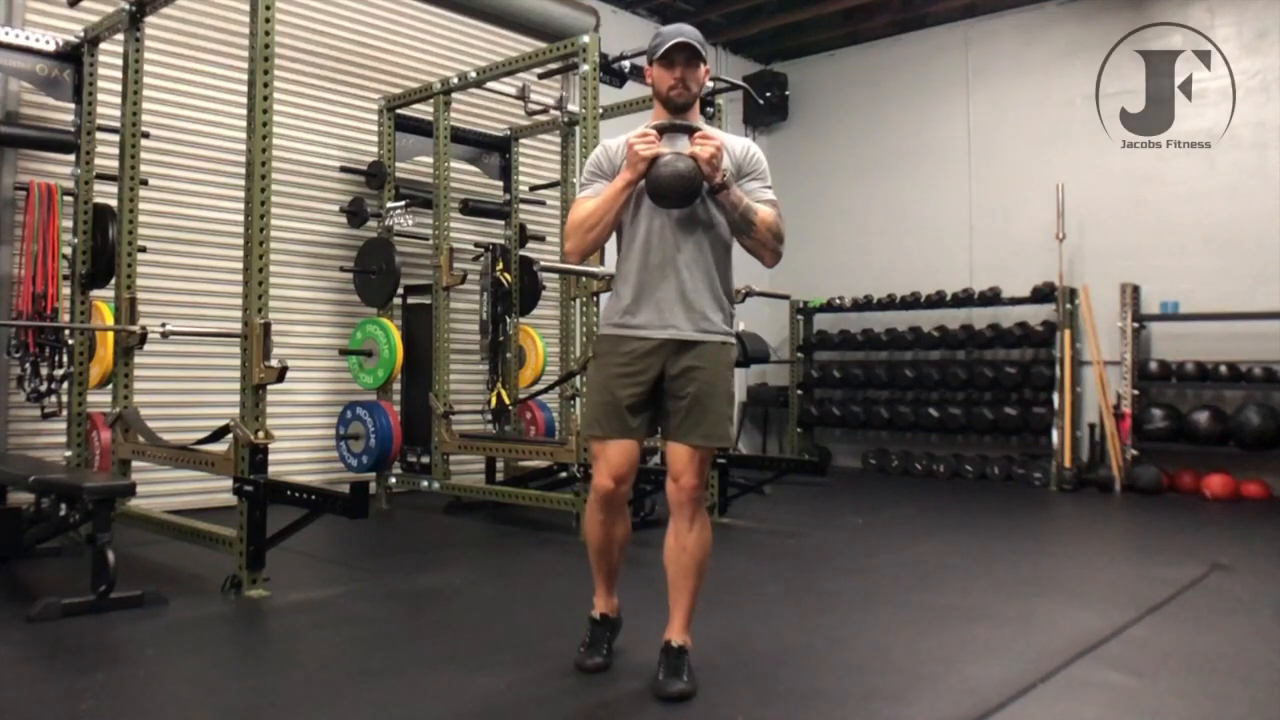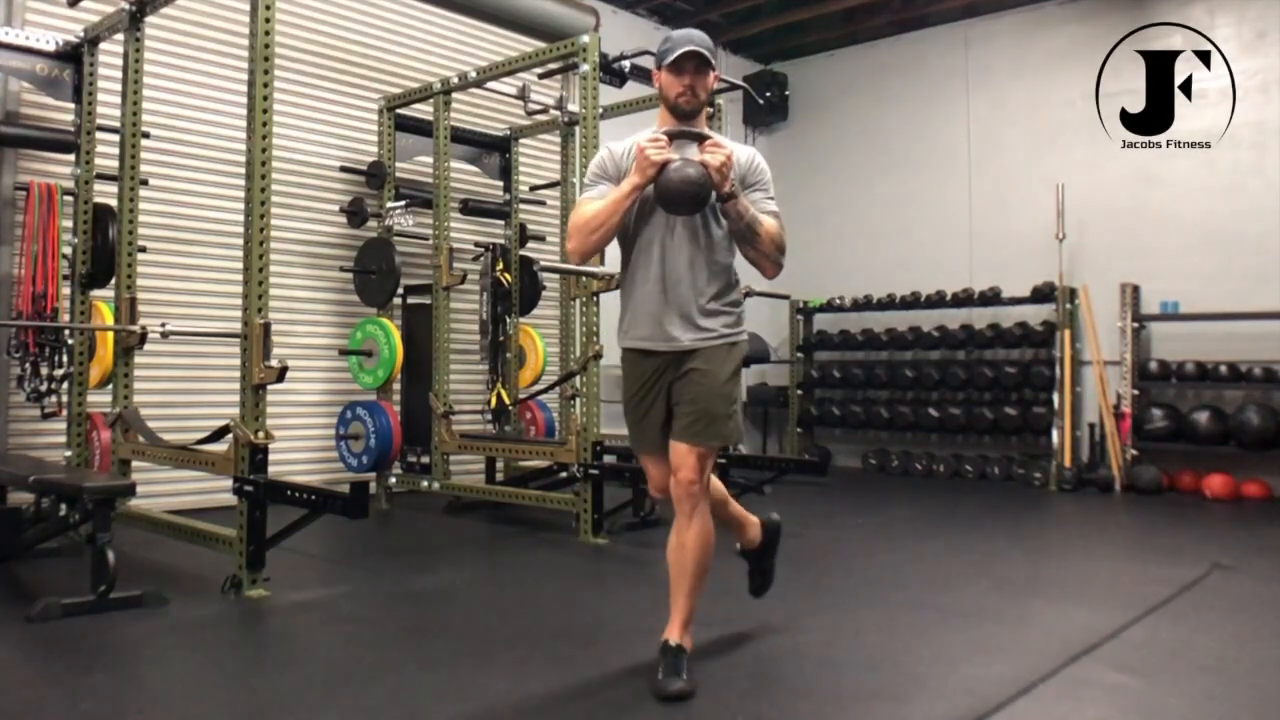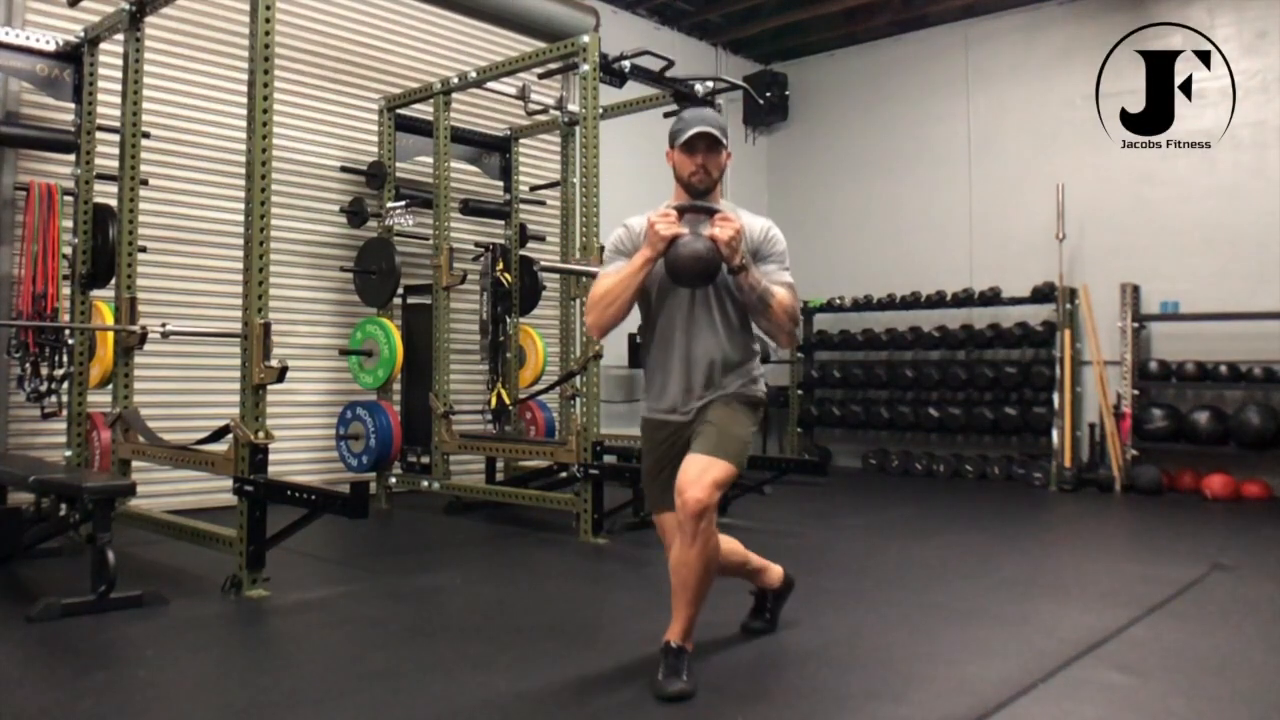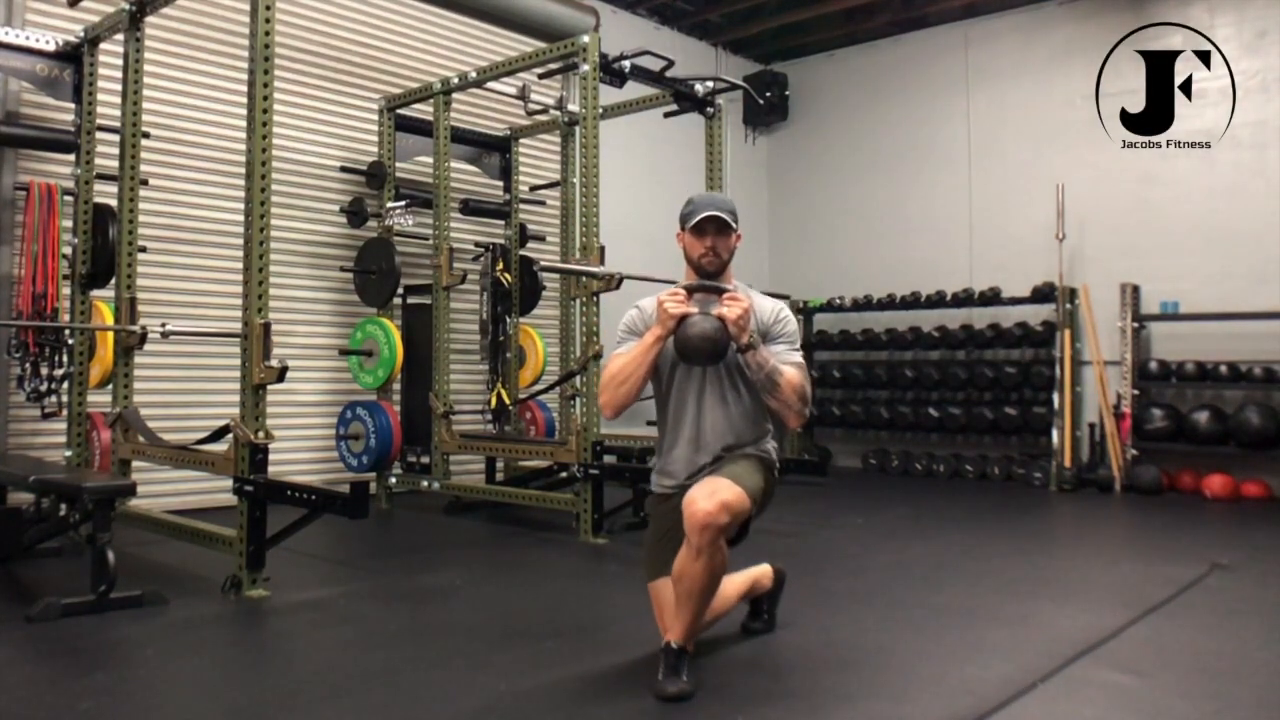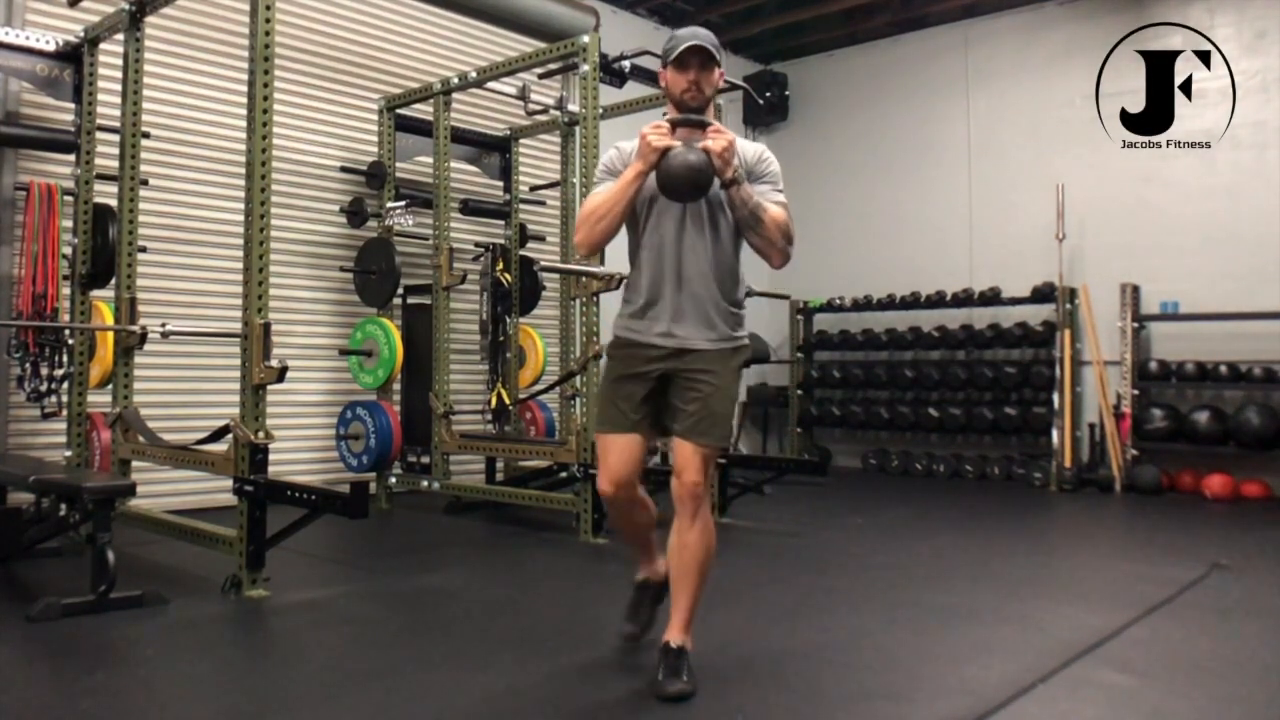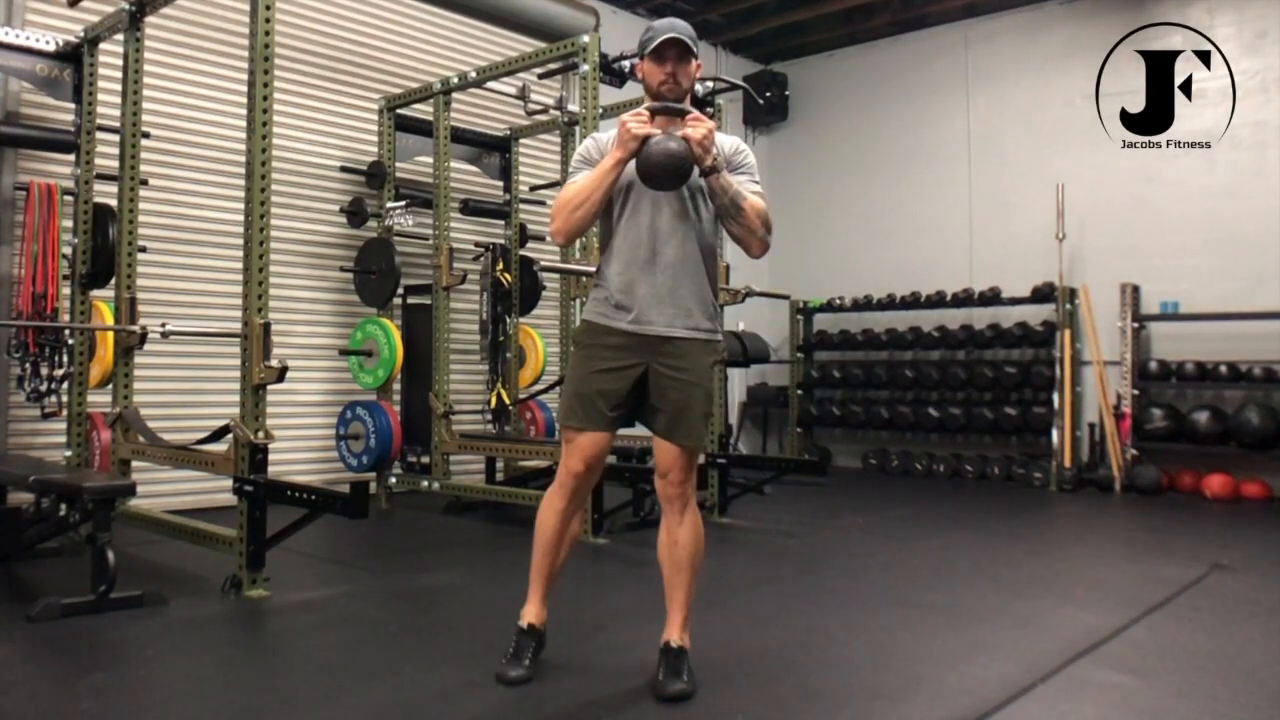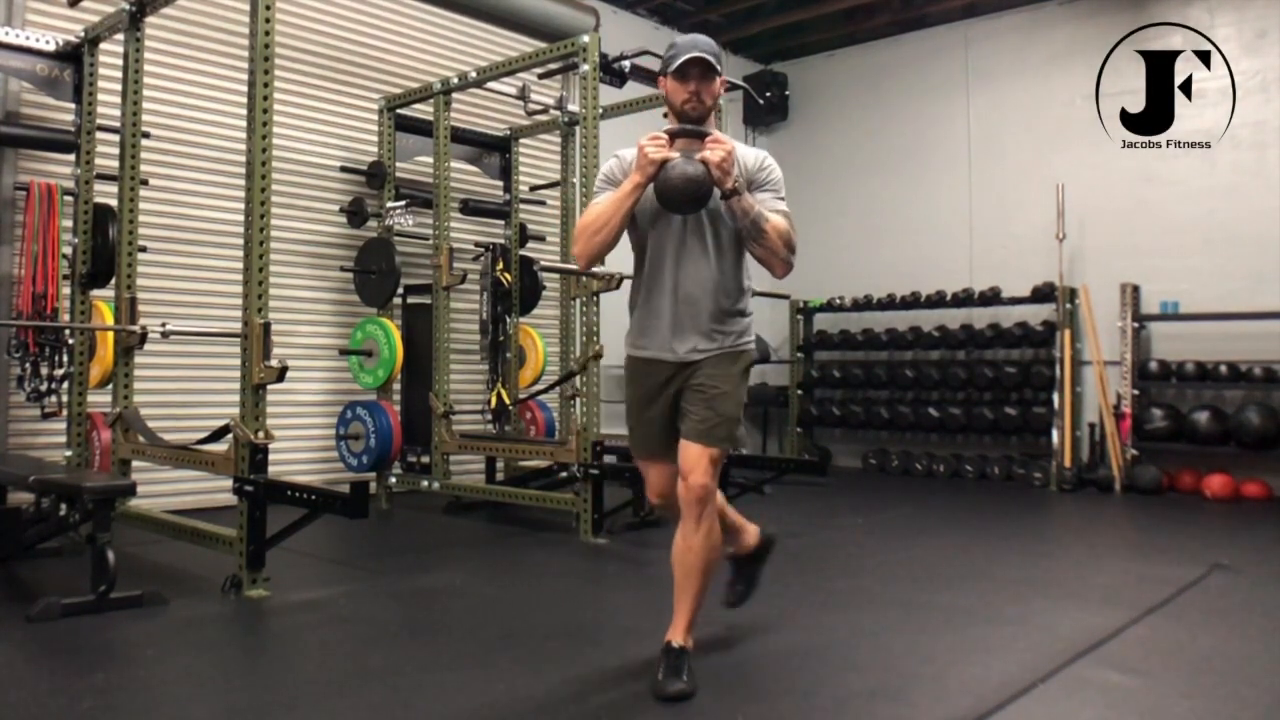
dt=0.7s
person 1, frame 1
left shoulder: (739, 153)
right shoulder: (612, 153)
left elbow: (771, 249)
right elbow: (575, 247)
left wrist: (718, 182)
right wrist: (629, 176)
left hip: (703, 341)
right hip: (626, 336)
left knee: (686, 491)
right knee: (610, 482)
left ankle: (677, 643)
right ankle: (604, 612)
person 1, frame 2
left shoulder: (743, 160)
right shoulder: (618, 156)
left elbow: (772, 261)
right elbow: (578, 247)
left wrist: (727, 190)
right wrist: (637, 180)
left hip: (710, 341)
right hip: (644, 343)
left knee: (687, 482)
right knee: (664, 484)
left ankle: (676, 642)
right ankle: (754, 532)
person 1, frame 3
left shoulder: (759, 233)
right shoulder: (635, 233)
left elbow: (787, 333)
right elbow: (595, 323)
left wrist: (738, 262)
right wrist: (649, 253)
left hip: (729, 397)
right hip: (665, 407)
left knee: (694, 498)
right knee: (689, 548)
left ankle: (677, 645)
right ankle: (771, 577)
person 1, frame 4
left shoulder: (770, 315)
right shoulder: (647, 314)
left elbow: (797, 413)
right elbow: (609, 404)
left wrist: (746, 341)
right wrist: (660, 332)
left hip: (743, 463)
right hip: (672, 480)
left knee: (704, 512)
right knee: (682, 611)
left ankle: (676, 650)
right ankle: (762, 579)
person 1, frame 5
left shoulder: (751, 156)
right shoulder: (627, 153)
left elbow: (779, 252)
right elbow: (585, 241)
left wrist: (730, 176)
right wrist: (641, 166)
left hip: (709, 346)
right hip: (635, 339)
left knee: (690, 490)
right knee: (614, 483)
left ankle: (677, 642)
right ankle: (654, 573)
person 1, frame 6
left shoulder: (729, 149)
right shoulder: (603, 143)
left elbow: (758, 241)
right elbow: (562, 229)
left wrist: (709, 164)
right wrist: (620, 154)
left hip: (687, 338)
right hip: (608, 330)
left knee: (676, 487)
right knee: (576, 471)
left ankle: (676, 641)
right ankle: (532, 620)
person 1, frame 7
left shoulder: (753, 165)
right shoulder: (626, 163)
left elbow: (782, 261)
right elbow: (583, 253)
left wrist: (729, 187)
right wrist: (639, 177)
left hip: (718, 350)
right hip: (650, 350)
left knee: (695, 487)
right knee: (665, 493)
left ankle: (677, 643)
right ankle: (746, 541)
